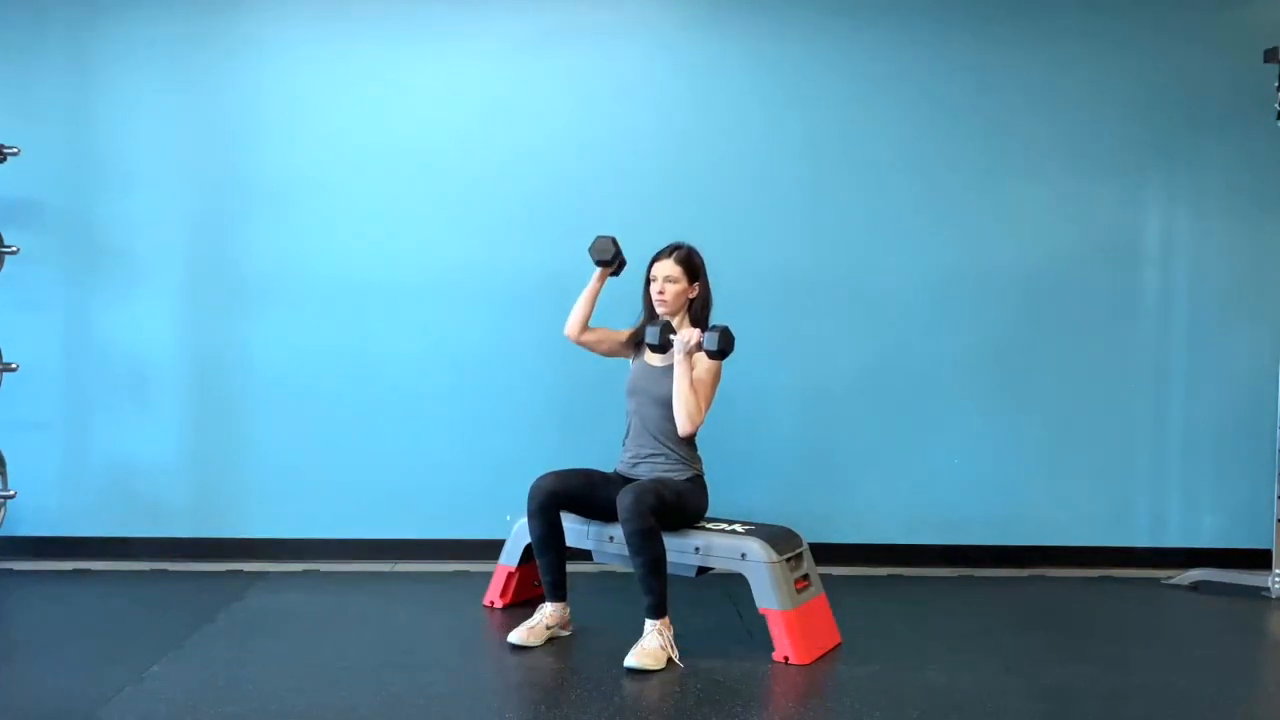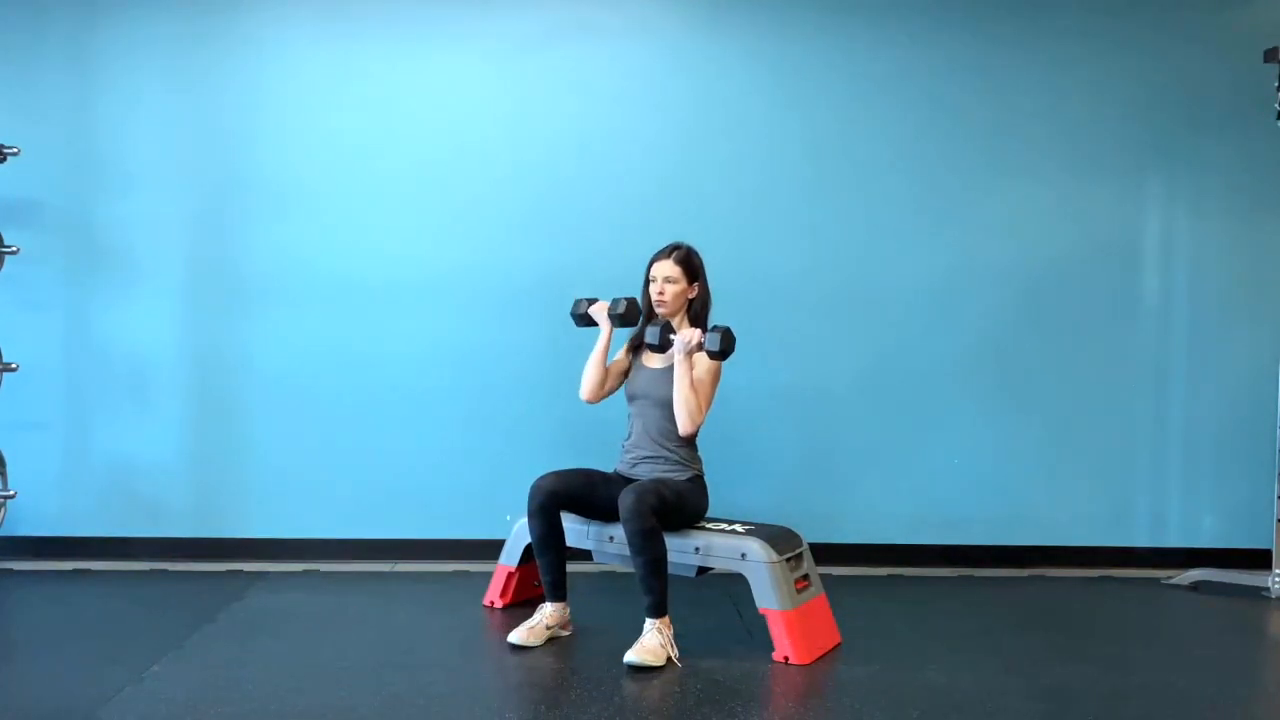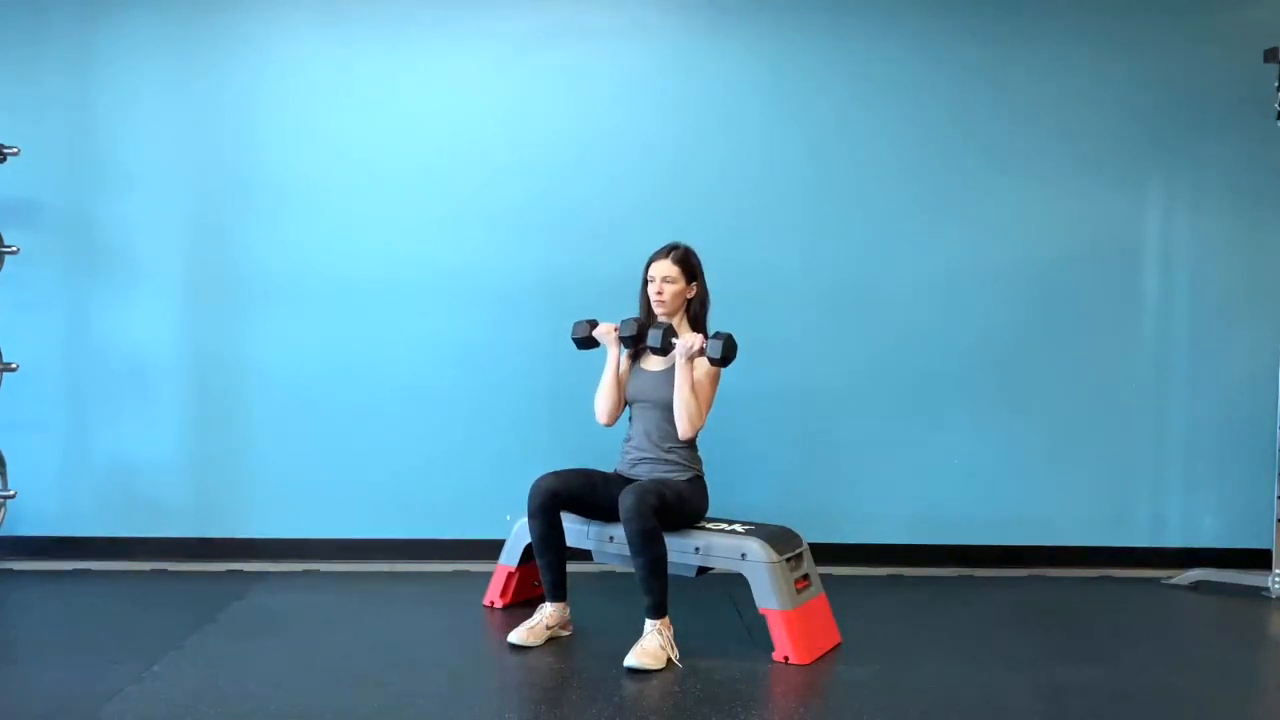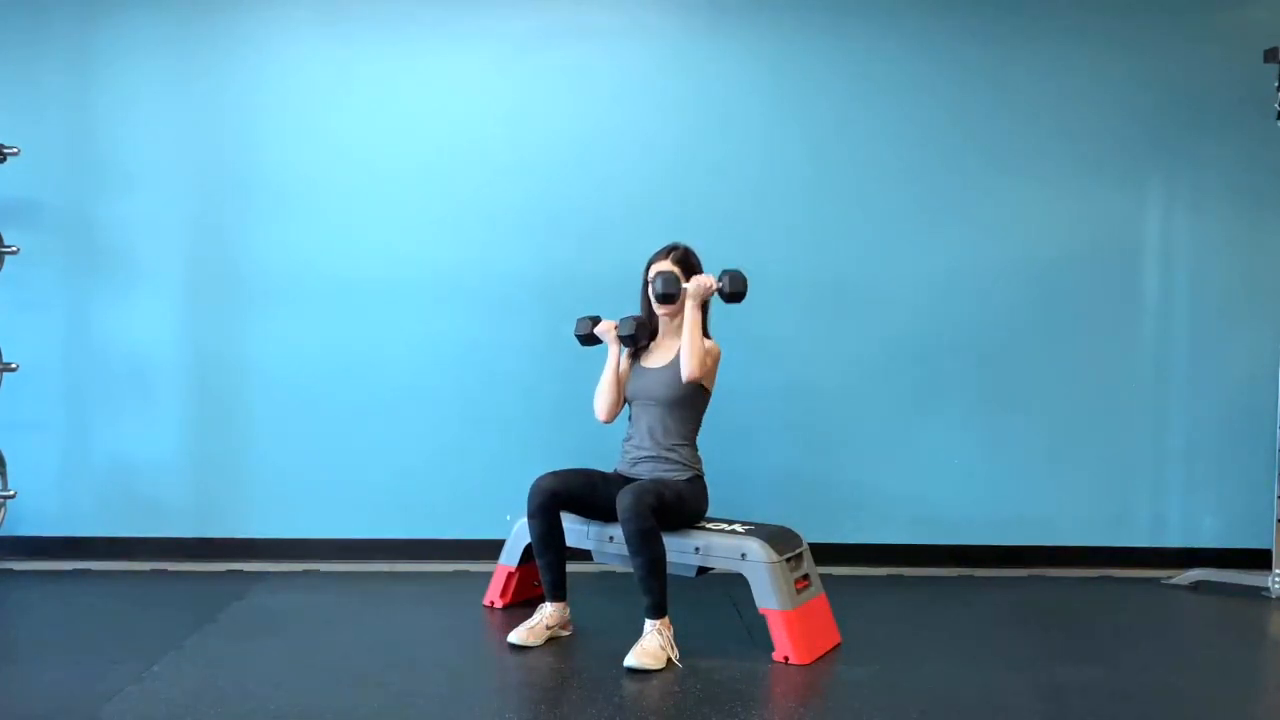
dt=0.4s
person 1, frame 1
left shoulder: (704, 352)
right shoulder: (639, 342)
left elbow: (686, 425)
right elbow: (575, 332)
left wrist: (682, 356)
right wrist: (600, 275)
left hip: (680, 487)
right hip: (626, 477)
left knee: (635, 502)
right knee: (545, 489)
left ankle: (658, 628)
right ankle: (555, 610)
person 1, frame 2
left shoulder: (703, 351)
right shoulder: (638, 345)
left elbow: (687, 425)
right elbow: (590, 393)
left wrist: (682, 358)
right wrist: (605, 331)
left hip: (679, 486)
right hip: (626, 478)
left knee: (636, 501)
right knee: (545, 489)
left ankle: (658, 627)
right ankle: (555, 610)
person 1, frame 3
left shoulder: (701, 352)
right shoulder: (638, 347)
left elbow: (688, 429)
right elbow: (606, 416)
left wrist: (683, 361)
right wrist: (613, 351)
left hip: (679, 486)
right hip: (626, 477)
left knee: (636, 502)
right knee: (545, 489)
left ankle: (658, 627)
right ankle: (555, 610)
person 1, frame 4
left shoulder: (705, 348)
right shoulder: (639, 346)
left elbow: (689, 373)
right elbow: (605, 412)
left wrist: (695, 303)
right wrist: (613, 348)
left hip: (679, 485)
right hip: (627, 476)
left knee: (634, 502)
right knee: (545, 489)
left ankle: (658, 627)
right ankle: (555, 610)
